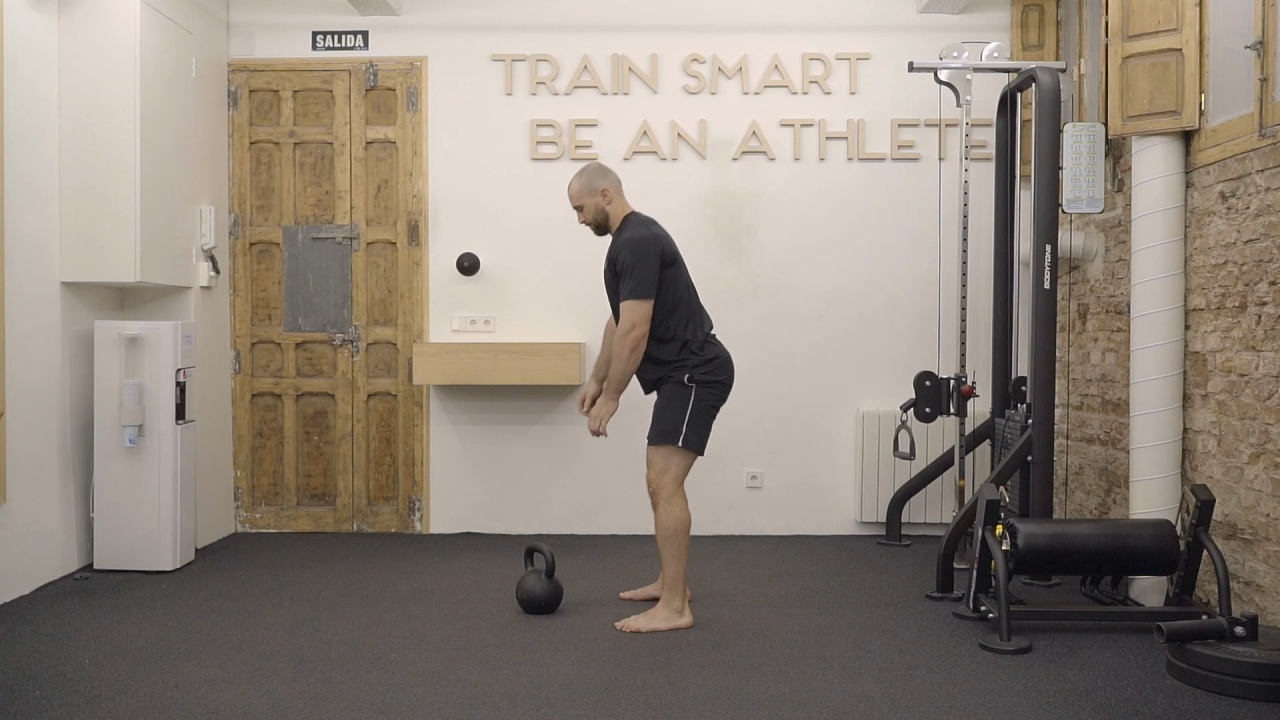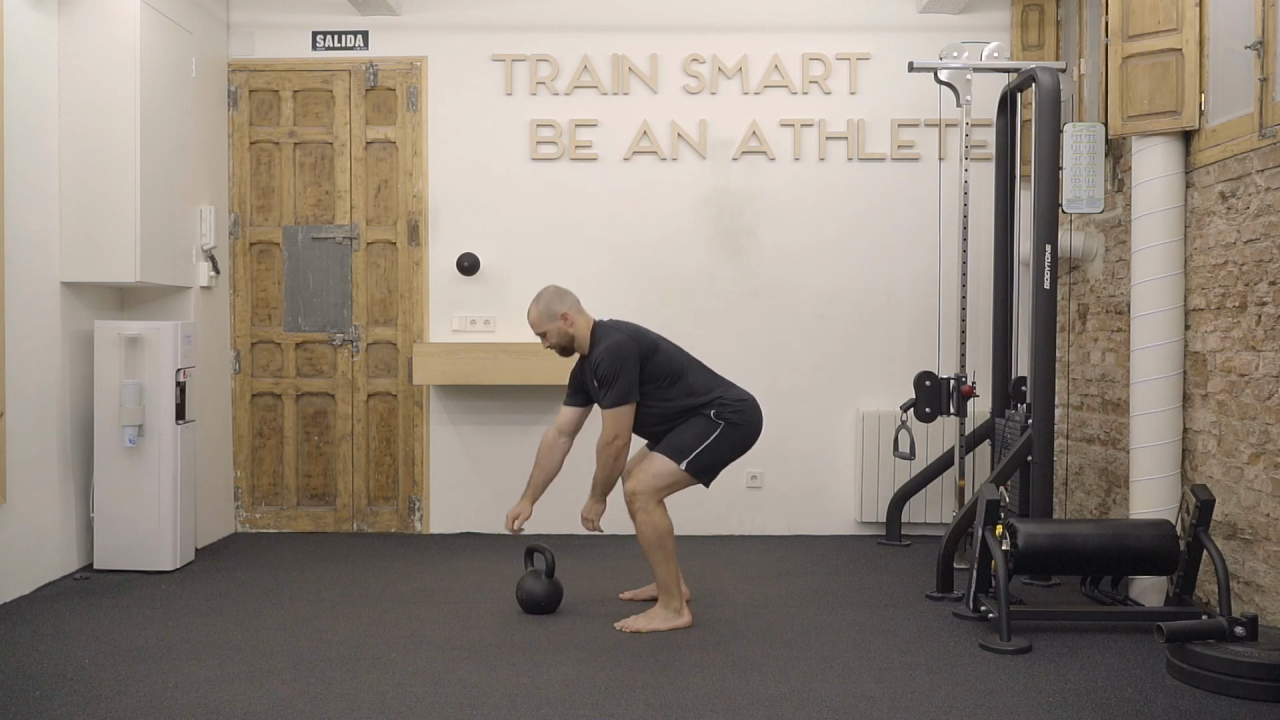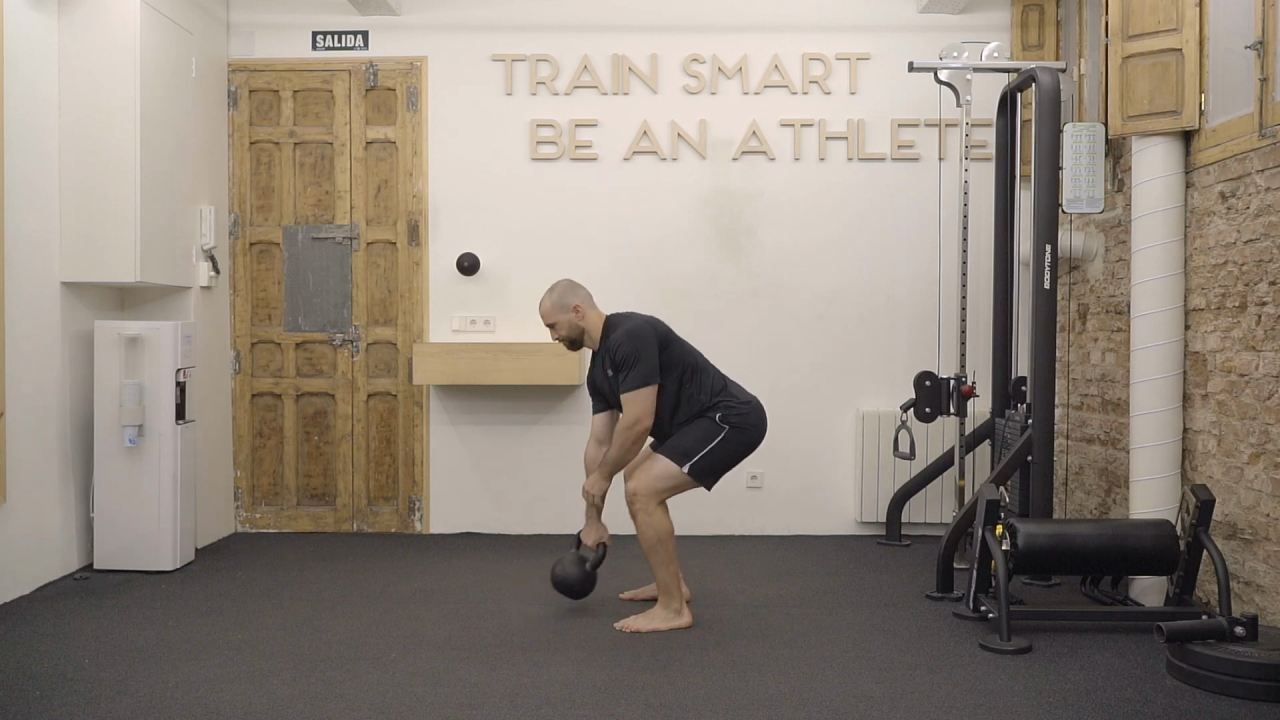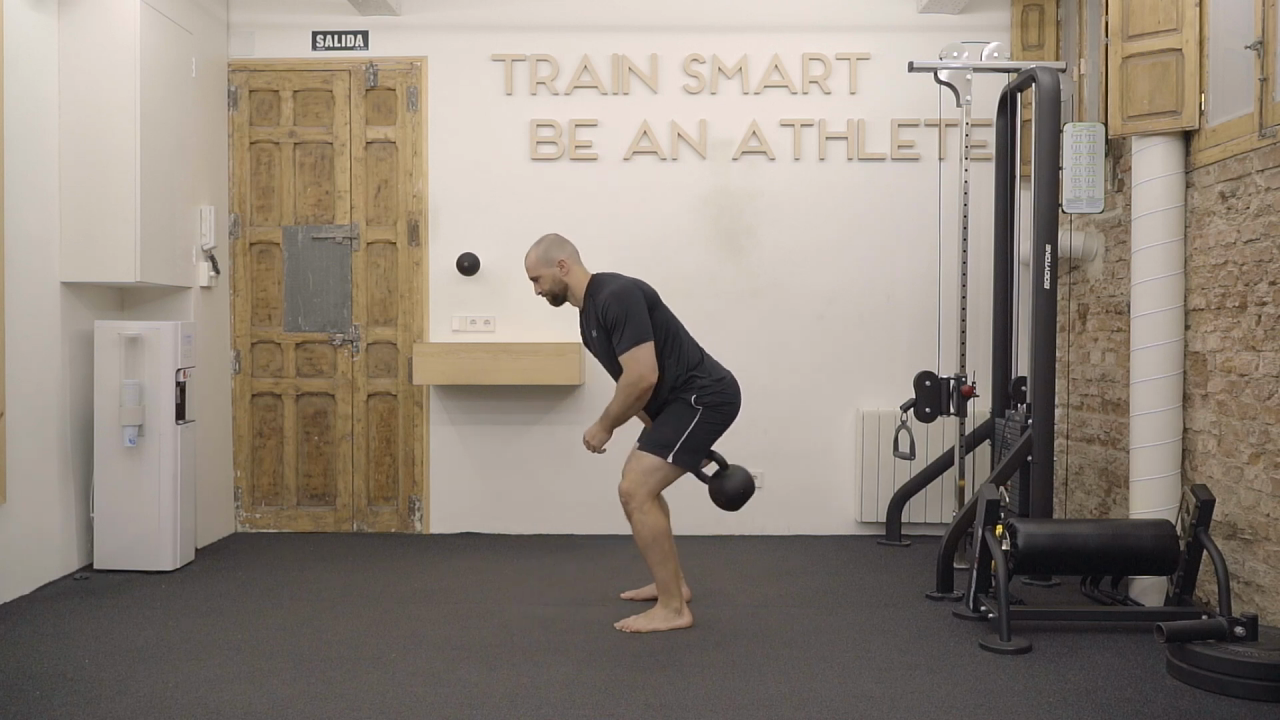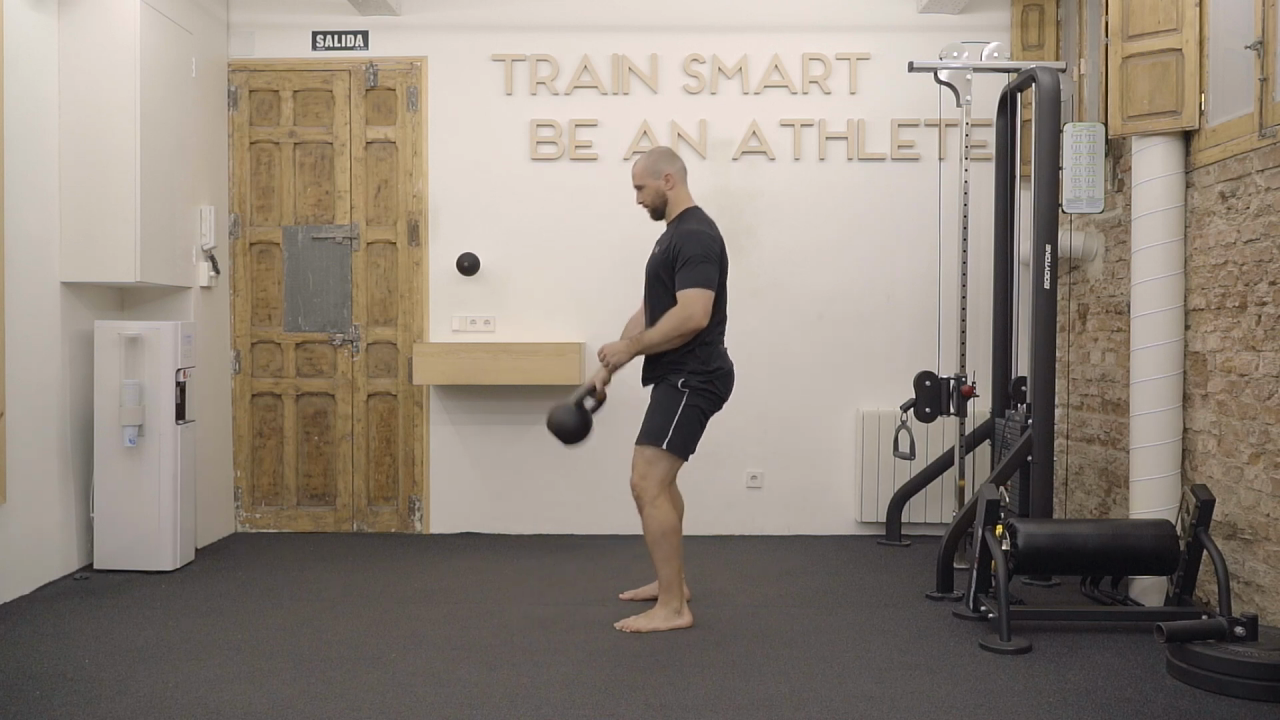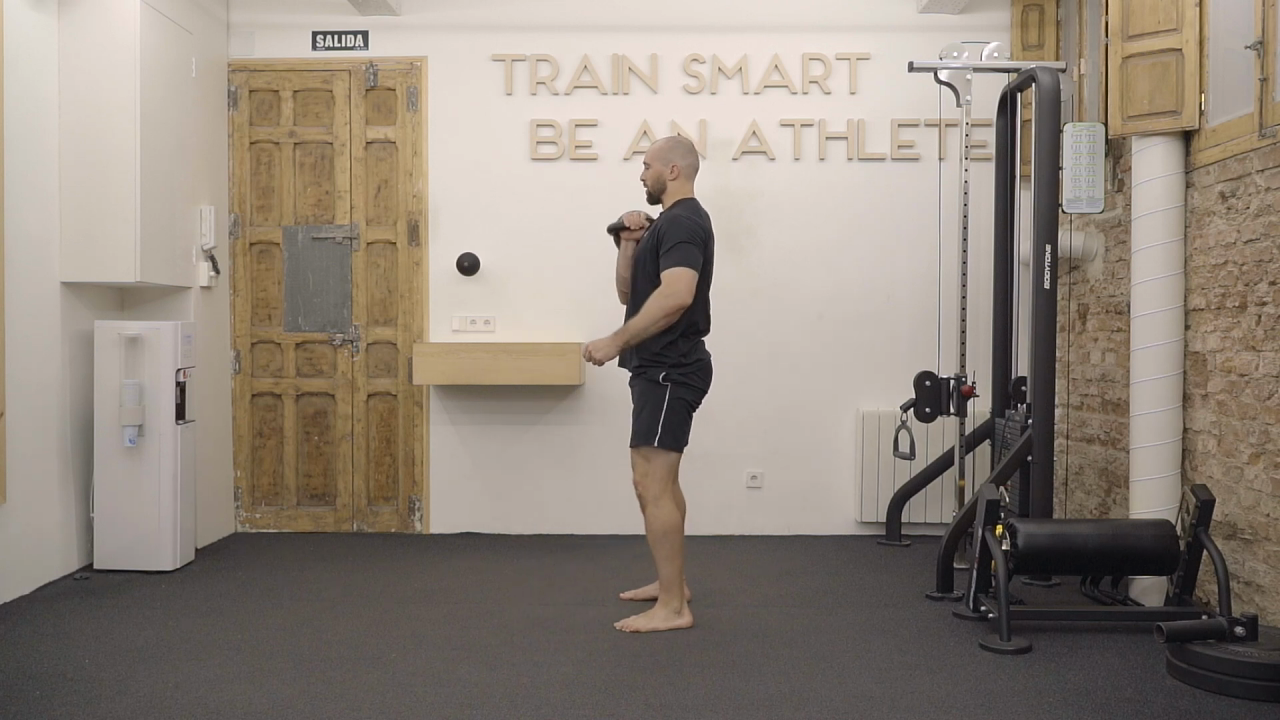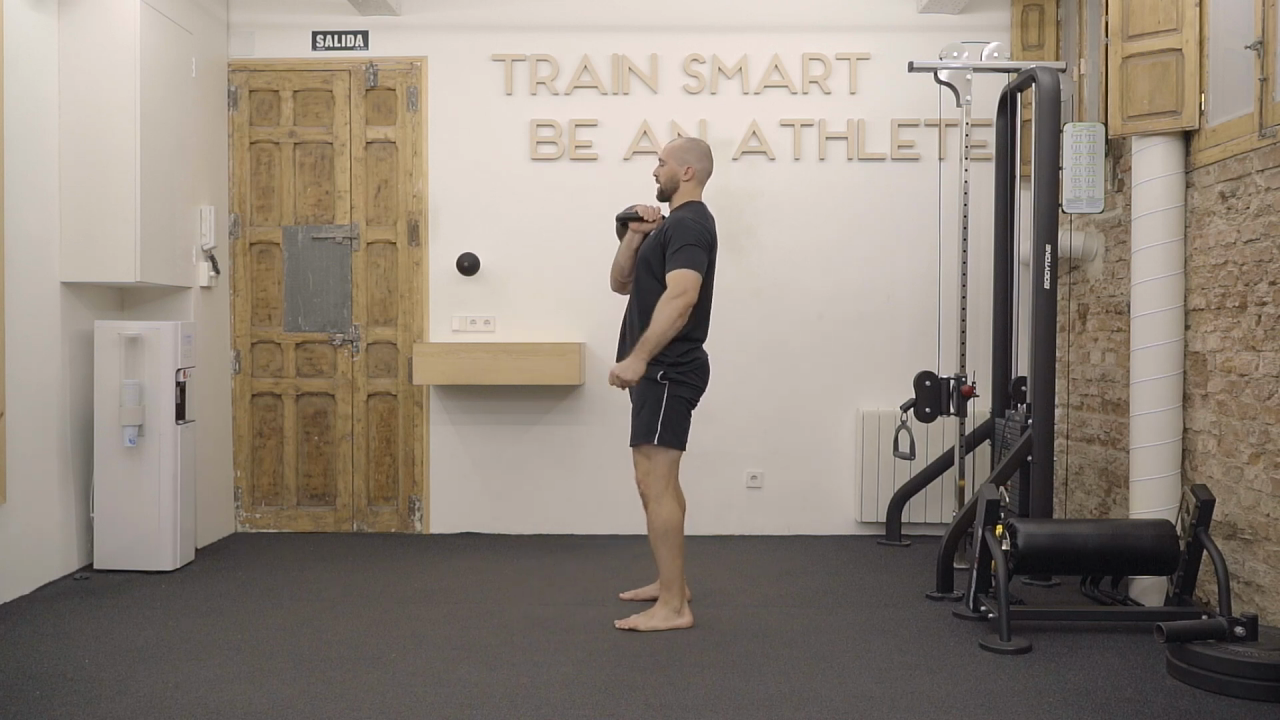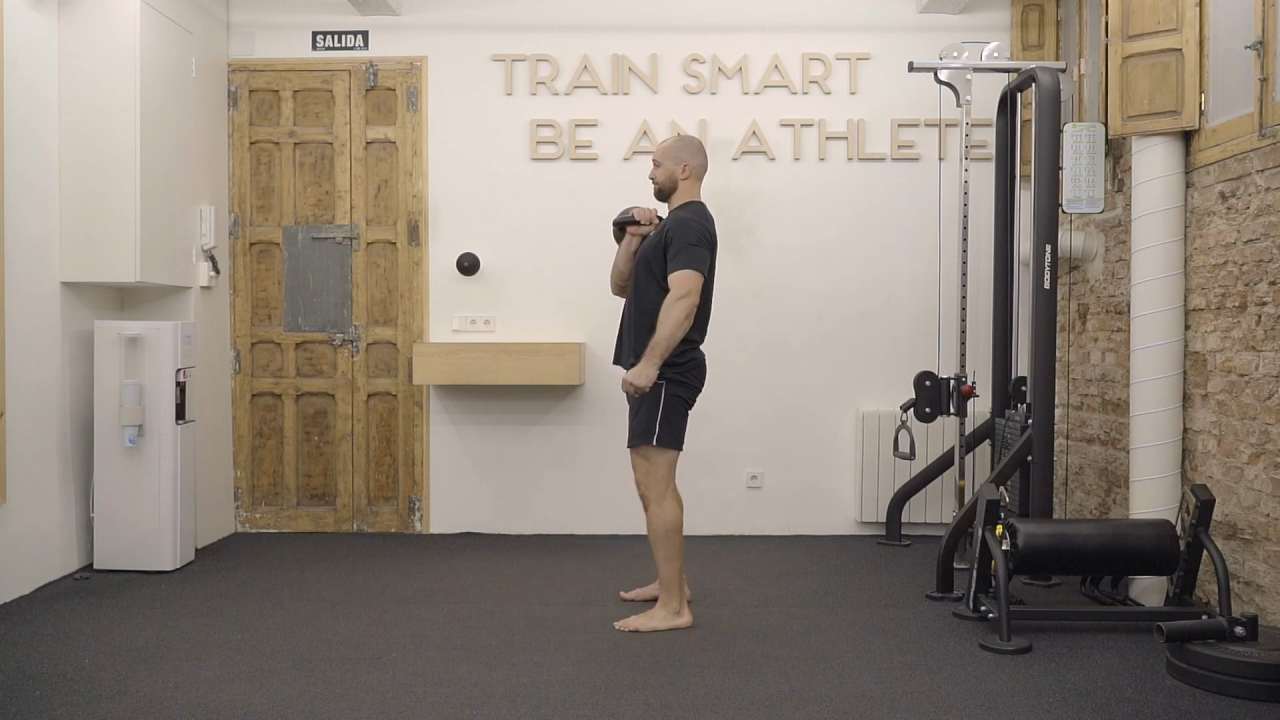
dt=0.5s
person 1, frame 1
left shoulder: (635, 242)
right shoulder: (636, 237)
left elbow: (635, 332)
right elbow: (619, 324)
left wrist: (609, 399)
right wrist: (596, 381)
left hip: (694, 373)
right hip: (685, 369)
left knee: (663, 484)
right knee: (664, 482)
left ankle: (674, 607)
right ankle: (671, 581)
person 1, frame 2
left shoulder: (614, 351)
right shoulder: (587, 367)
left elbow: (616, 440)
right elbow: (558, 436)
left wrist: (596, 499)
right wrist: (527, 500)
left hip: (729, 418)
right hip: (715, 417)
left knee: (640, 490)
right knee: (636, 480)
left ankle: (673, 608)
right ankle: (672, 583)
person 1, frame 3
left shoulder: (632, 336)
right shoulder: (600, 367)
left elbow: (637, 423)
right elbow: (599, 444)
left wrist: (601, 478)
right wrist: (592, 521)
left hip: (732, 420)
right hip: (715, 418)
left knee: (641, 491)
right knee: (639, 482)
left ankle: (672, 607)
right ankle: (672, 584)
person 1, frame 4
left shoulder: (617, 297)
right shoulder: (589, 315)
left elbow: (642, 377)
right elbow: (634, 383)
left wrist: (603, 426)
right wrist: (678, 446)
left hip: (704, 397)
right hip: (685, 398)
left knee: (634, 490)
right knee: (639, 482)
left ankle: (672, 608)
right ankle: (673, 584)
person 1, frame 5
left shoulder: (695, 236)
right shoulder: (674, 236)
left elbow: (694, 317)
right elbow: (651, 313)
left wrist: (628, 351)
right wrist: (610, 368)
left hip: (692, 378)
right hip: (679, 377)
left knee: (646, 484)
right knee: (657, 481)
left ankle: (672, 607)
right ankle: (671, 582)
person 1, frame 6
left shoulder: (683, 221)
right shoulder: (668, 224)
left elbow: (676, 297)
right elbow: (631, 292)
left wrist: (613, 343)
right wrist: (629, 243)
left hip: (670, 372)
right hip: (664, 368)
left knee: (651, 485)
right knee: (661, 481)
left ankle: (672, 607)
right ankle: (672, 583)
person 1, frame 7
left shoulder: (689, 223)
right shoulder: (673, 225)
left elbow: (681, 297)
right elbow: (621, 283)
left wrist: (637, 357)
right wrist: (634, 235)
left hip: (668, 370)
right hip: (663, 369)
left knee: (654, 483)
right knee: (661, 481)
left ankle: (673, 606)
right ankle: (672, 583)
person 1, frame 8
left shoulder: (690, 223)
right shoulder: (669, 225)
left elbow: (684, 298)
right elbow: (622, 286)
left wrist: (649, 364)
right wrist: (633, 239)
left hip: (666, 372)
right hip: (657, 369)
left knee: (653, 484)
right knee: (658, 482)
left ankle: (673, 607)
right ankle: (672, 583)
